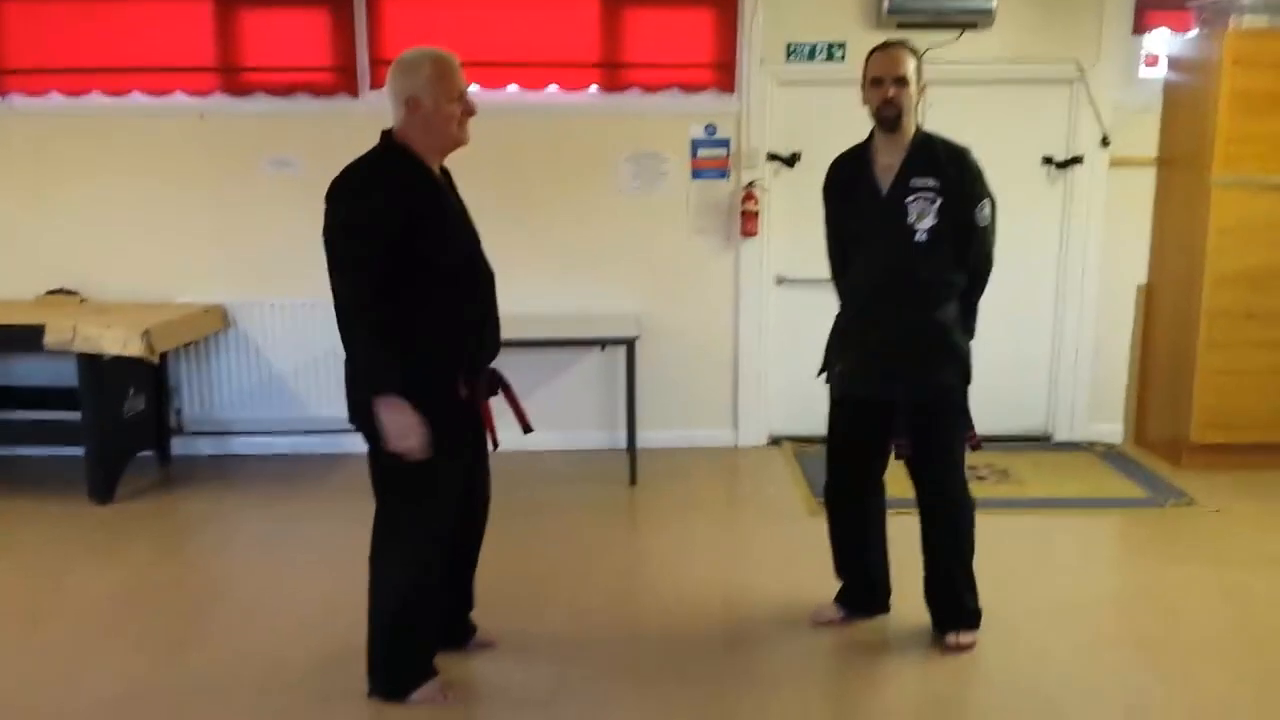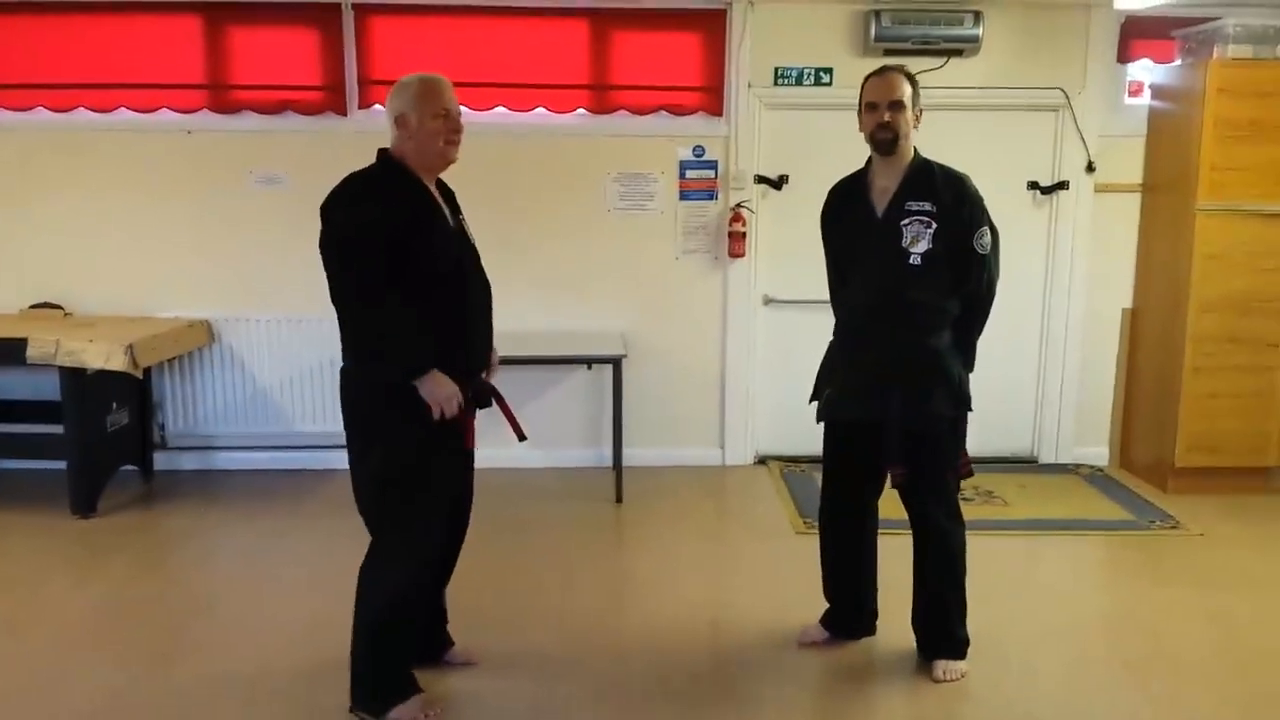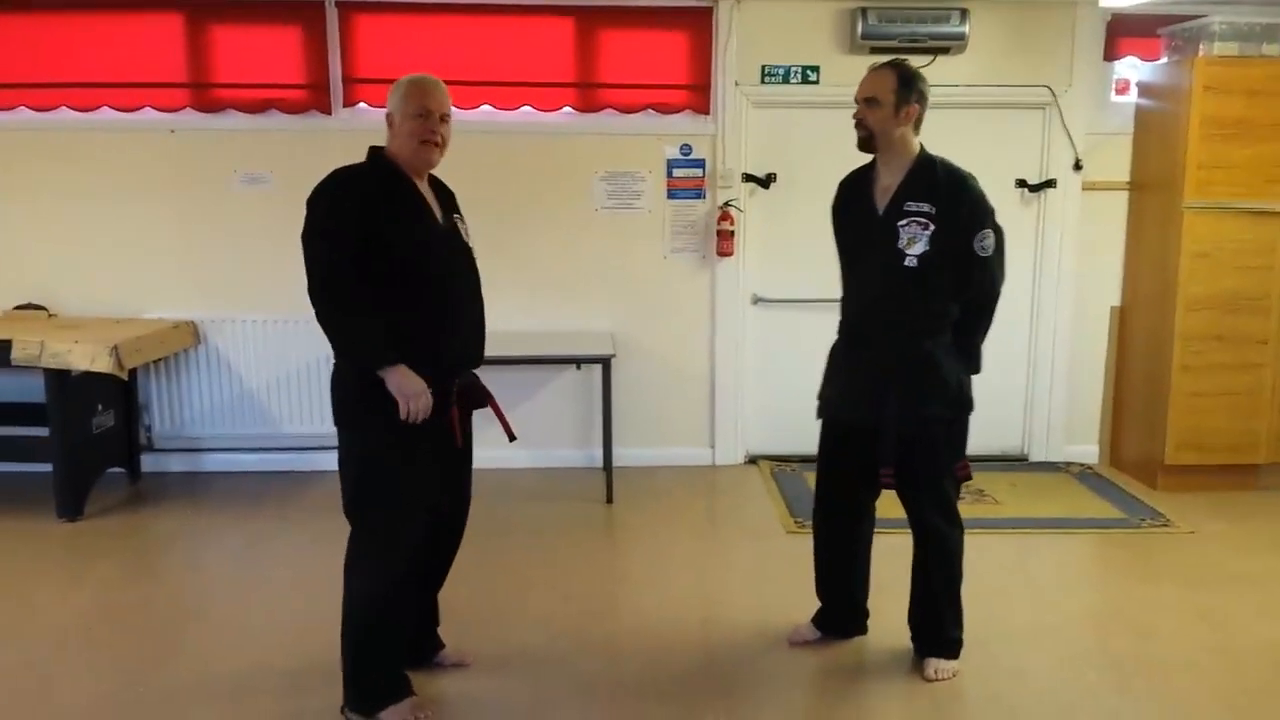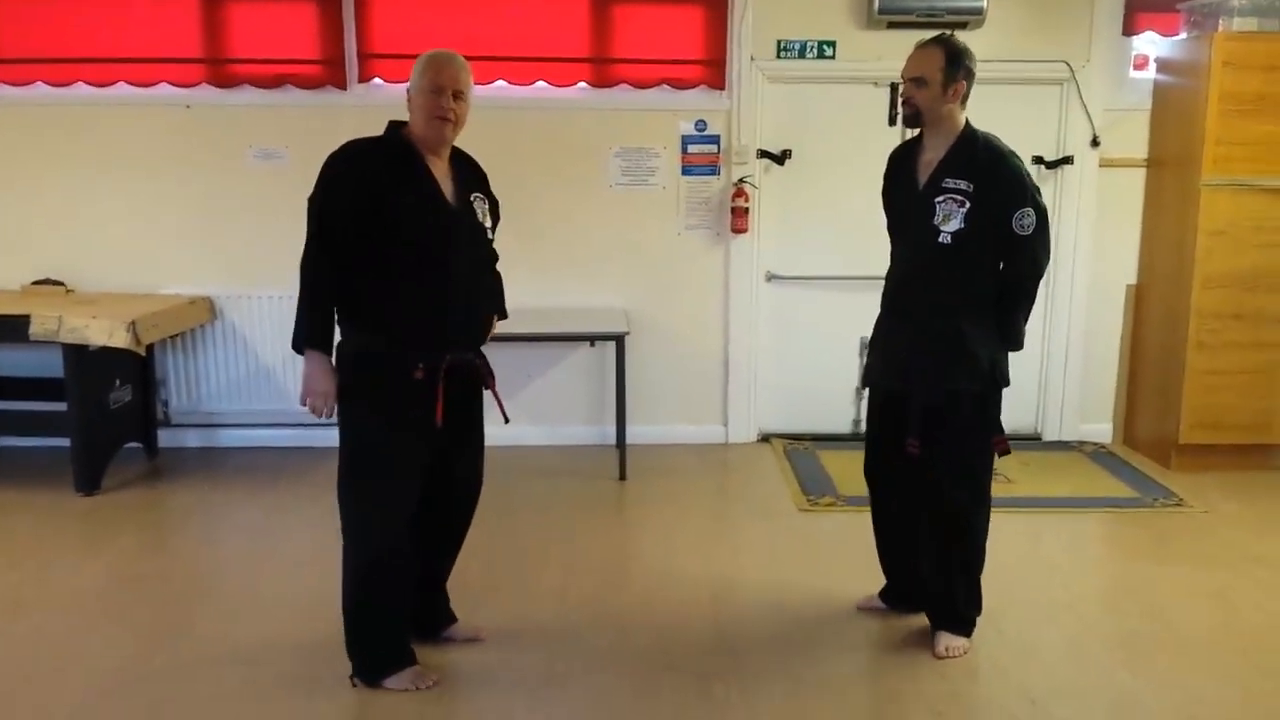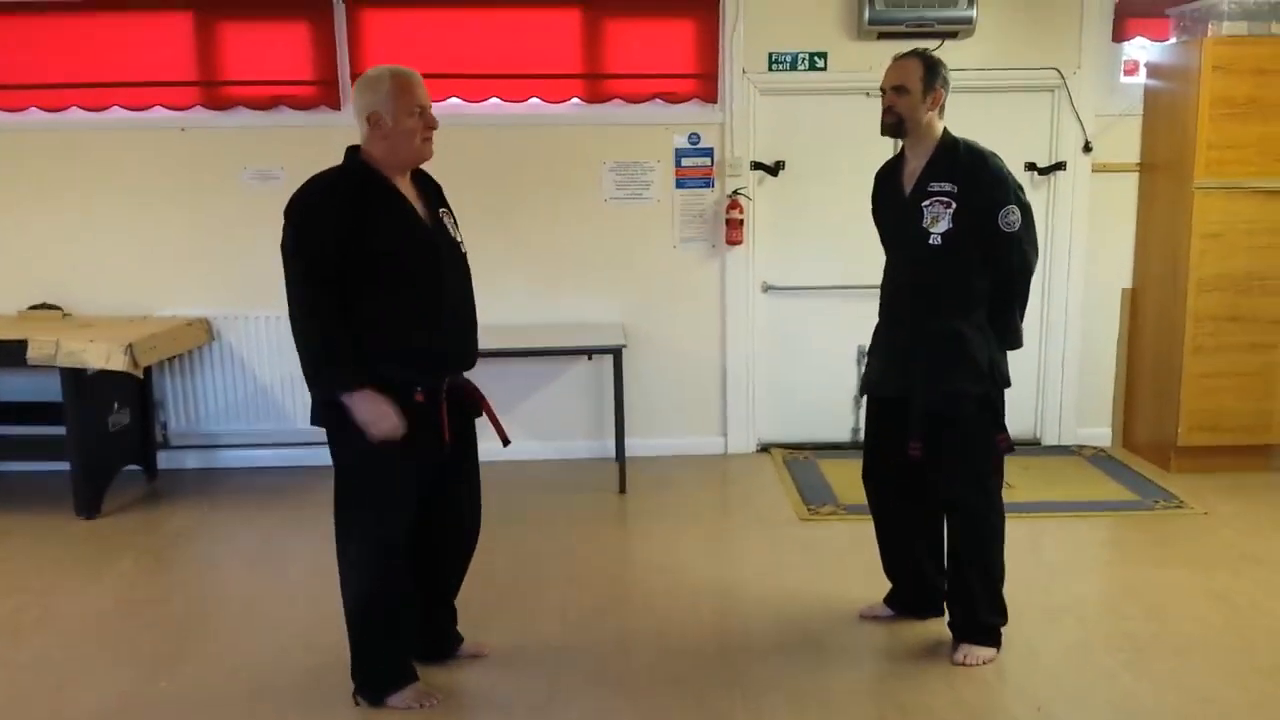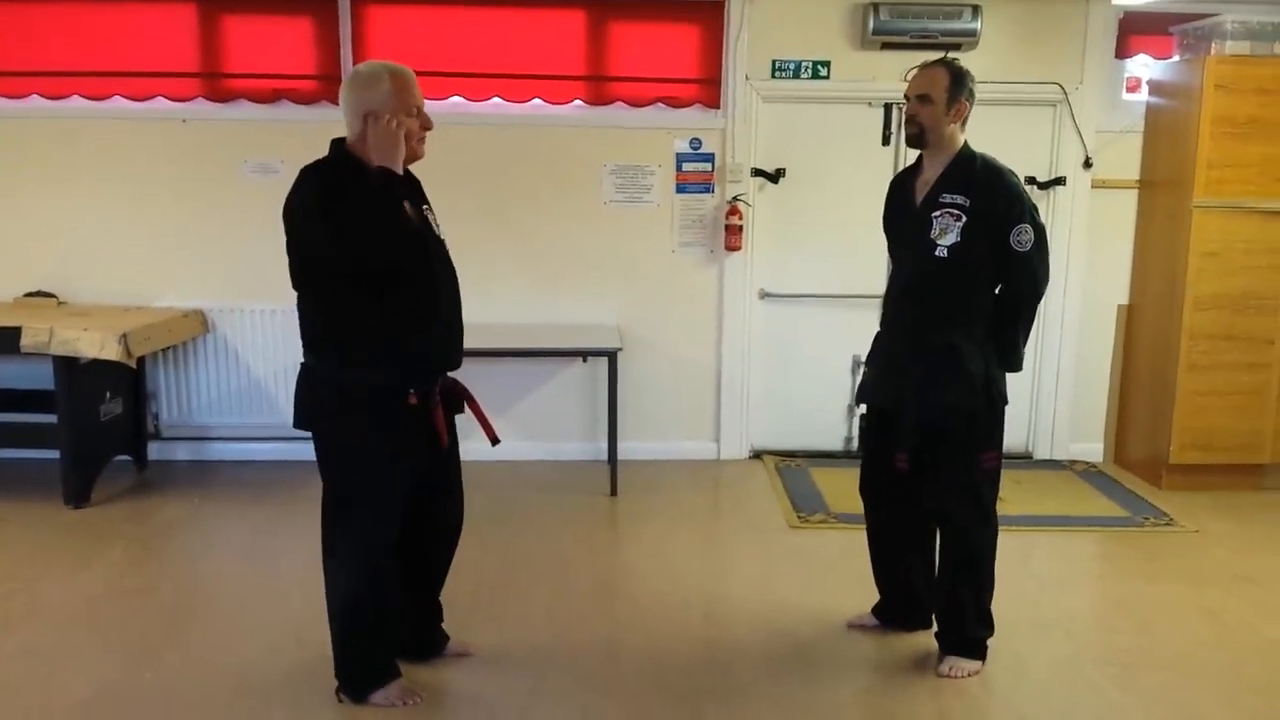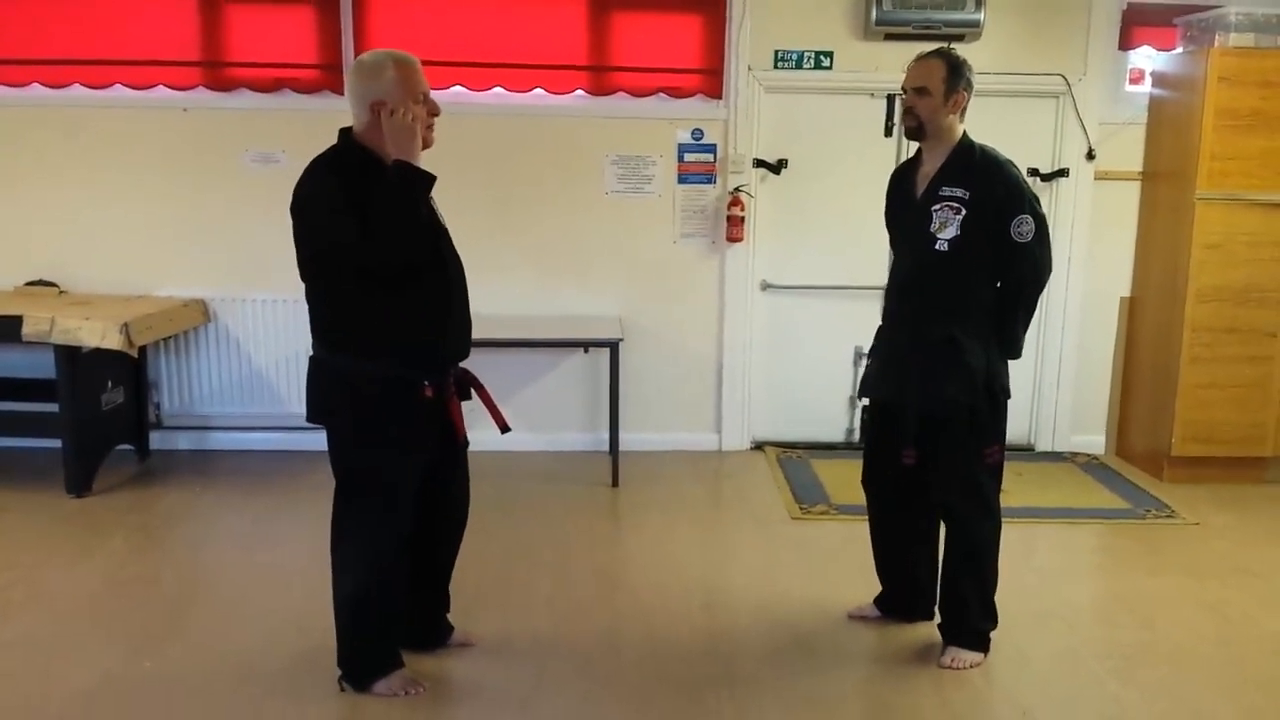
dt=0.7s
person 1, frame 1
left shoulder: (432, 176)
right shoulder: (370, 186)
right elbow: (361, 301)
left wrist: (474, 346)
right wrist: (387, 396)
left hip: (452, 382)
right hip: (408, 393)
left knee: (464, 508)
right knee: (414, 523)
left ankle: (448, 622)
right ankle: (398, 669)
person 1, frame 2
left shoulder: (437, 194)
right shoulder: (363, 198)
right elbow: (363, 302)
left wrist: (474, 351)
right wrist: (423, 373)
left hip: (445, 393)
right hip: (395, 398)
left knee: (443, 524)
right knee: (404, 535)
left ankle: (424, 637)
person 1, frame 3
left shoulder: (440, 197)
right shoulder: (348, 193)
right elbow: (335, 294)
left wrist: (467, 346)
right wrist: (391, 369)
left hip: (443, 392)
right hip: (384, 396)
left knee: (441, 521)
right knee: (386, 533)
left ankle: (414, 638)
person 1, frame 4
left shoulder: (471, 176)
right shoulder: (360, 165)
right elbow: (324, 264)
left wrist: (491, 310)
right wrist: (316, 354)
left hip: (456, 372)
right hip: (384, 372)
left knee: (451, 498)
right knee: (380, 510)
left ankle: (426, 611)
right ankle: (378, 653)
person 1, frame 5
left shoulder: (426, 190)
right shoulder: (327, 200)
right elbow: (311, 310)
left wrist: (455, 373)
right wrist: (353, 391)
left hip: (441, 395)
right hip: (376, 404)
left knee: (453, 522)
right knee: (377, 537)
left ankle: (433, 634)
right ankle: (381, 674)
person 1, frame 6
left shoulder: (400, 186)
right shoulder: (322, 188)
right elbow: (365, 262)
right wrist: (385, 176)
left hip: (419, 394)
right hip: (358, 400)
left knee: (435, 519)
right knee: (365, 533)
left ankle: (418, 632)
right ankle: (364, 670)
person 1, frame 7
left shoulder: (386, 175)
right shoulder: (332, 180)
right elbow: (384, 258)
right wrist: (406, 170)
left hip: (423, 382)
right hip: (370, 389)
left knee: (441, 508)
right knee: (375, 521)
left ankle: (421, 621)
right ankle: (367, 659)
person 2, frame 1
left shoulder: (954, 166)
right shoulder: (844, 173)
left elbow: (977, 260)
left wrist: (944, 326)
right wrist: (865, 320)
left hip: (934, 355)
right hip: (860, 350)
left knee: (942, 487)
right knee: (849, 481)
left ankle: (956, 613)
right ankle: (862, 593)
person 2, frame 2
left shoulder: (953, 193)
right shoulder: (842, 199)
left elbow: (979, 286)
left wrist: (943, 355)
right wrist: (862, 347)
left hip: (930, 381)
right hip: (854, 374)
left knee: (935, 513)
right knee: (844, 505)
left ankle: (943, 639)
right ankle: (849, 614)
person 2, frame 3
left shoulder: (955, 191)
right shoulder: (851, 191)
left elbow: (983, 285)
left wrist: (948, 357)
right wrist: (866, 347)
left hip: (930, 383)
right hip: (856, 372)
left knee: (933, 515)
right knee: (838, 503)
left ankle: (938, 639)
right ankle: (840, 615)
person 2, frame 4
left shoulder: (996, 167)
right shoulder: (900, 161)
left elbow: (1028, 260)
left wrist: (995, 337)
right wrist: (907, 318)
left hip: (963, 356)
right hip: (897, 343)
left knee: (957, 490)
right knee: (887, 473)
left ankle: (953, 614)
right ankle: (908, 587)
person 2, frame 5
left shoulder: (979, 170)
right shoulder: (887, 178)
left elbow: (1017, 259)
left wrist: (993, 337)
right wrist: (903, 329)
left hip: (964, 361)
right hip: (898, 354)
left knee: (969, 494)
right knee: (891, 481)
left ankle: (979, 625)
right ankle: (915, 594)
person 2, frame 6
left shoulder: (995, 186)
right shoulder: (902, 185)
left elbow: (1027, 279)
left wrist: (994, 357)
right wrist: (900, 341)
left hip: (963, 377)
right hip: (897, 365)
left knee: (962, 509)
right knee: (888, 494)
left ankle: (965, 637)
right ankle: (903, 605)
person 2, frame 7
left shoulder: (994, 177)
right shoulder: (903, 178)
left elbow: (1030, 269)
left wrist: (994, 344)
right wrist: (902, 334)
left hip: (964, 370)
right hip: (899, 358)
left knee: (966, 501)
right knee: (890, 487)
left ankle: (968, 629)
right ankle: (905, 597)
